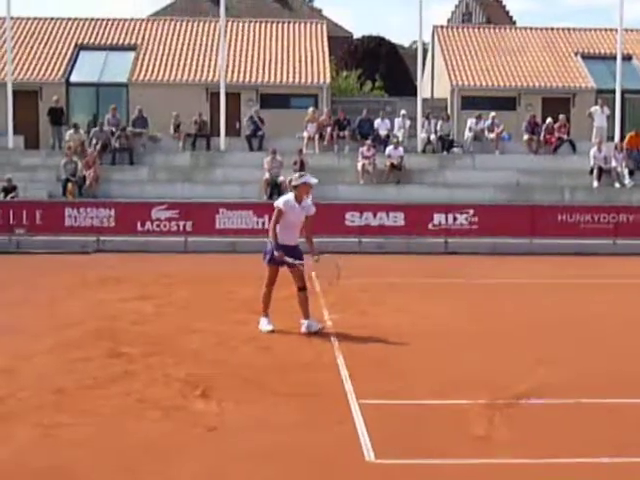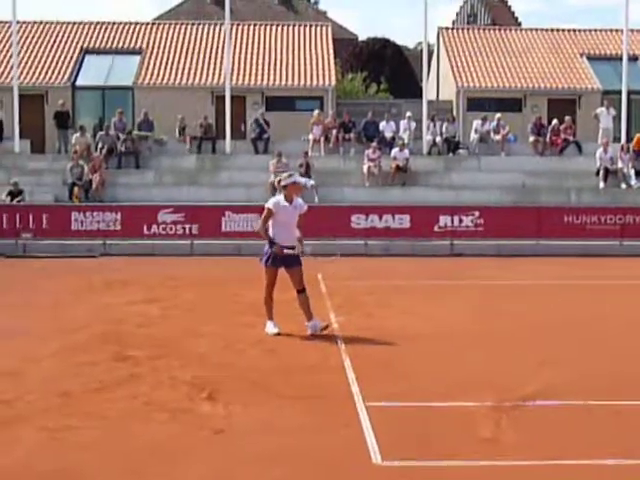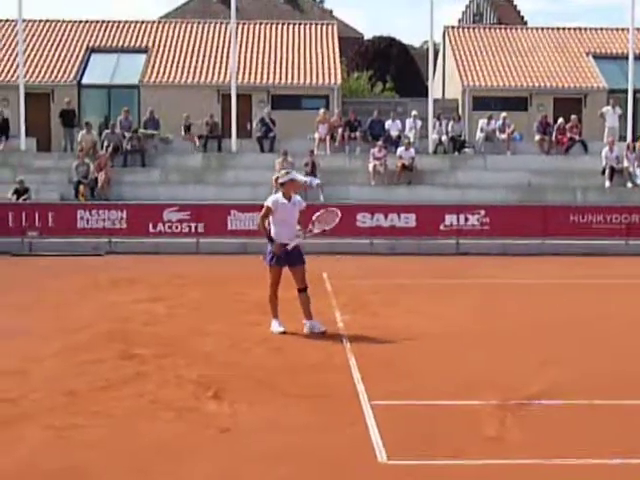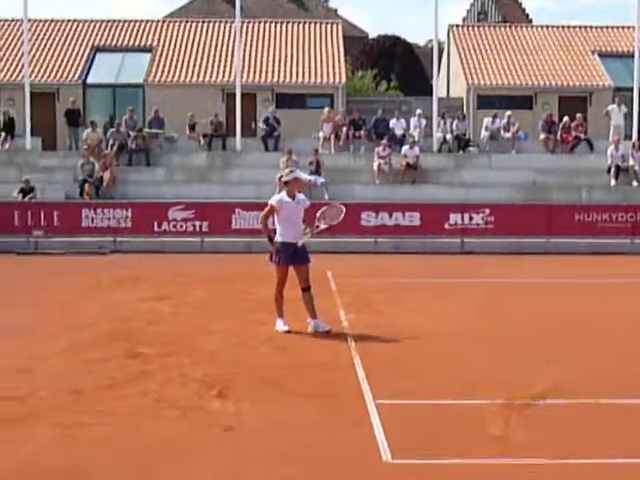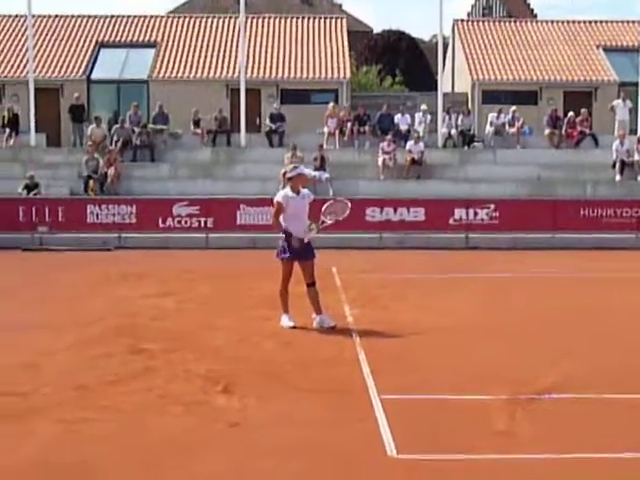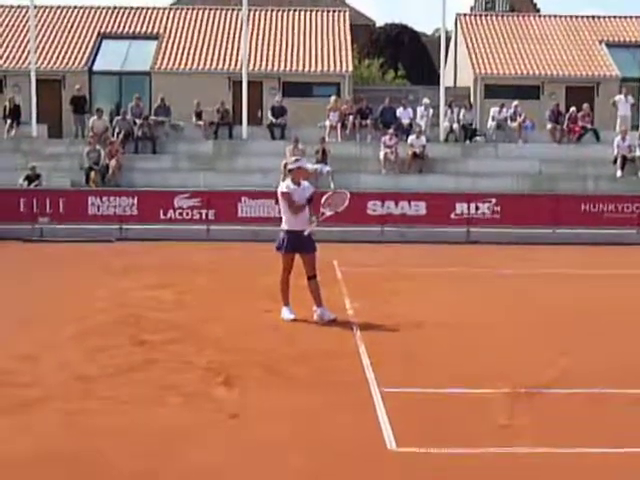
dt=0.3s
person 1, frame 1
left shoulder: (308, 206)
right shoulder: (284, 202)
left elbow: (306, 230)
right elbow: (273, 226)
left wrist: (313, 251)
right wrist: (276, 249)
left hip: (294, 247)
right hip: (278, 246)
left knee: (302, 284)
right knee: (270, 283)
left ankle: (307, 321)
right ankle: (264, 319)
person 1, frame 2
left shoulder: (299, 204)
right shoulder: (275, 203)
right elbow: (262, 226)
left wrist: (300, 243)
right wrist: (272, 244)
left hip: (290, 249)
right hip: (275, 248)
left knee: (300, 286)
right knee: (270, 287)
left ankle: (311, 323)
right ankle: (270, 322)
person 1, frame 3
left shoulder: (298, 201)
right shoulder: (274, 201)
right elbow: (261, 222)
left wrist: (302, 230)
right wrist: (272, 241)
left hip: (293, 247)
right hip: (277, 248)
left knee: (302, 285)
right knee: (274, 286)
left ankle: (309, 322)
right ankle: (275, 321)
person 1, frame 4
left shoulder: (302, 199)
right shoulder: (278, 200)
right elbow: (263, 219)
left wrist: (307, 229)
right wrist: (271, 241)
left hip: (299, 246)
right hip: (283, 246)
left knee: (306, 285)
right knee: (280, 285)
left ankle: (314, 321)
right ankle: (280, 320)
person 1, frame 5
left shoulder: (306, 194)
right shoulder: (283, 196)
right elbow: (275, 221)
left wrist: (313, 225)
right wrist: (290, 236)
left hip: (304, 241)
right hip: (289, 242)
left knee: (311, 280)
right knee: (285, 280)
left ankle: (319, 316)
right ankle: (285, 315)
person 1, frame 6
left shoulder: (306, 186)
right shoulder: (285, 187)
right elbow: (294, 210)
left wrist: (313, 216)
right wrist: (309, 200)
left hip: (305, 233)
right hip: (289, 234)
left knee: (312, 273)
right knee: (286, 272)
left ankle: (319, 309)
right ankle: (286, 308)
